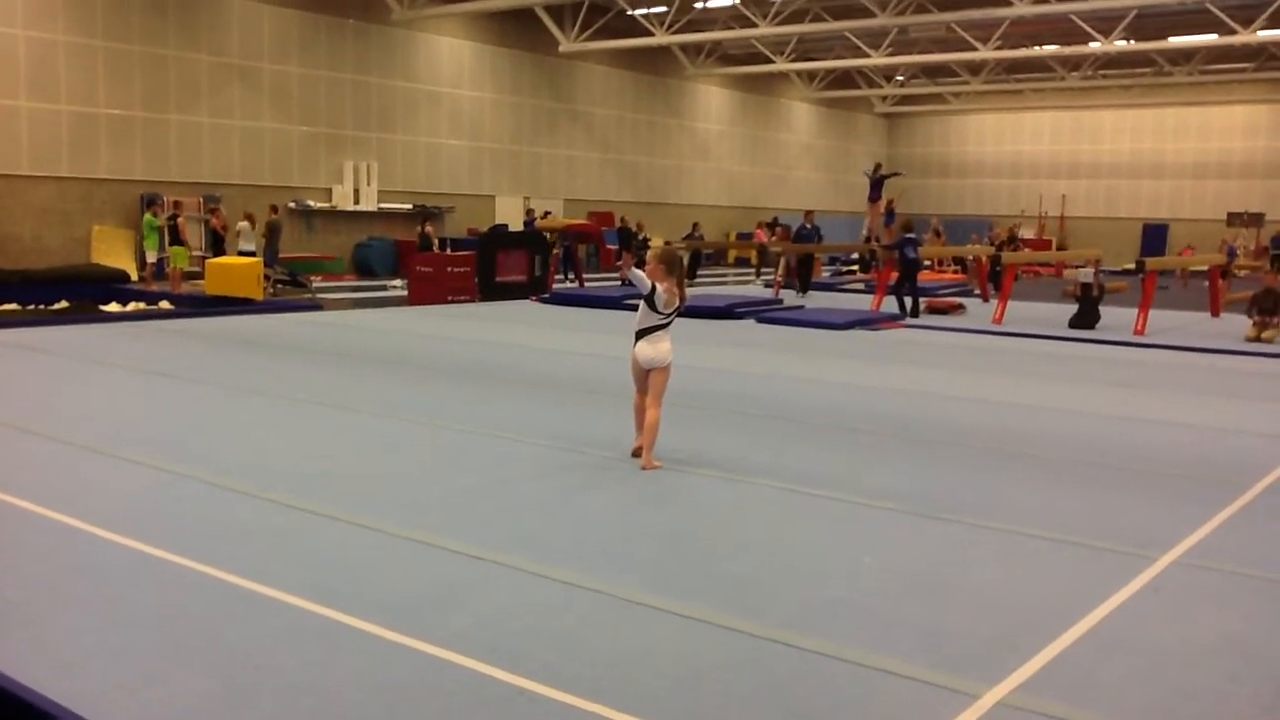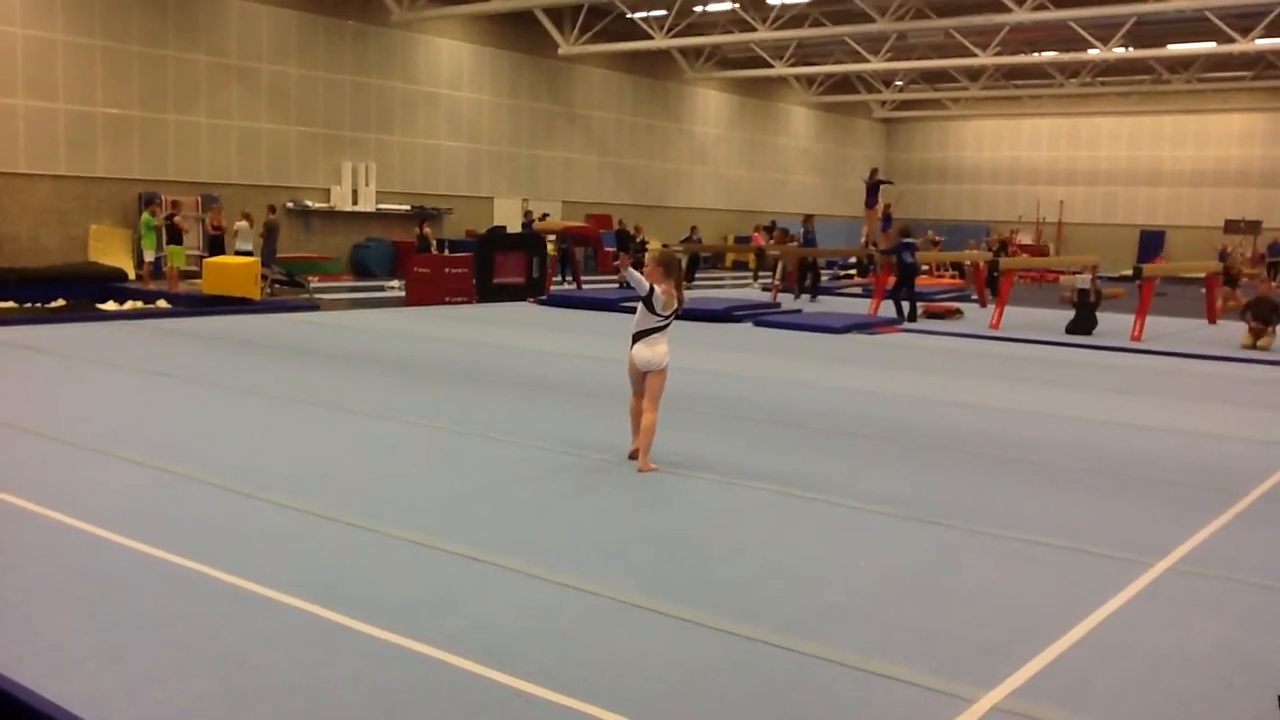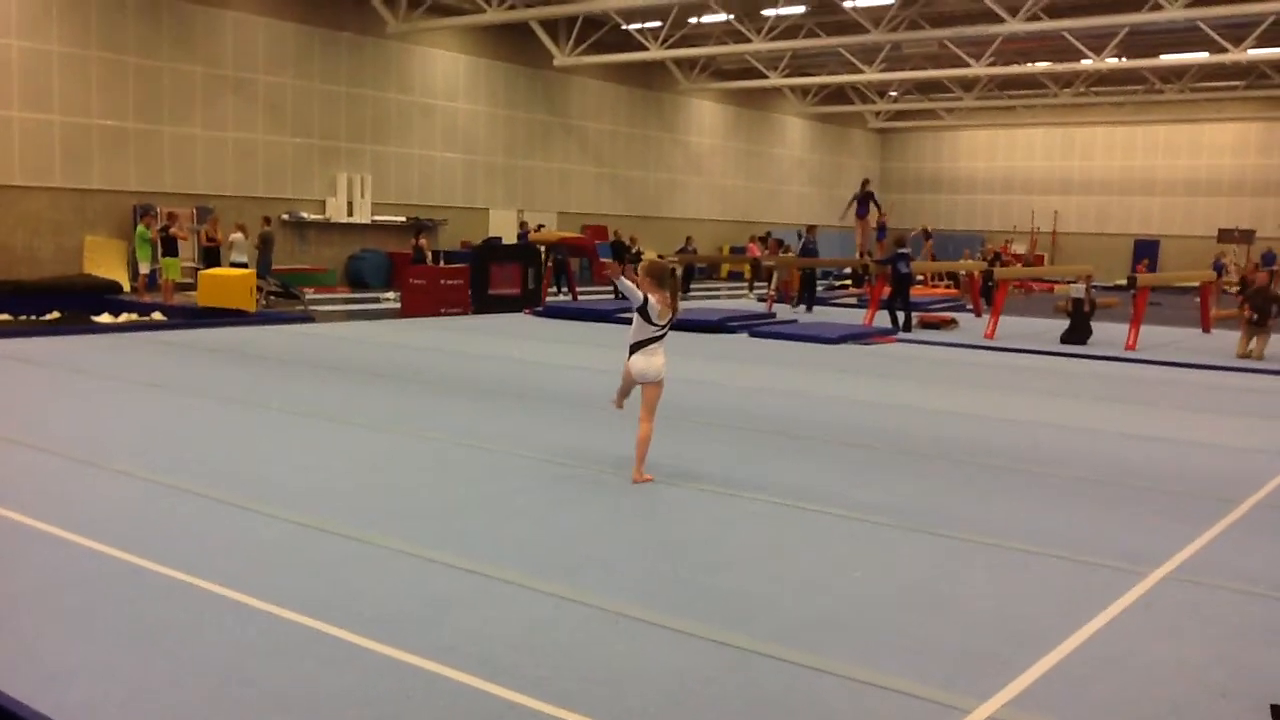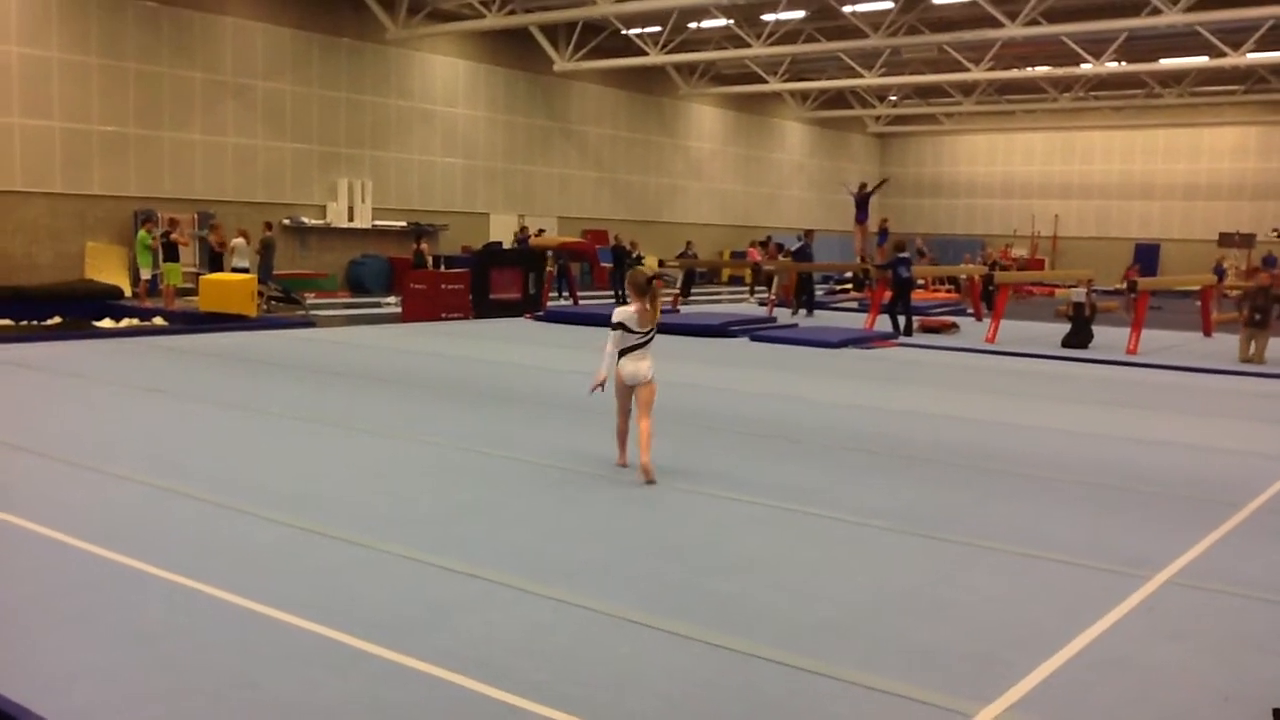
dt=0.5s
person 1, frame 1
left shoulder: (655, 291)
right shoulder: (677, 293)
left elbow: (641, 282)
left wrist: (629, 269)
right wrist: (632, 271)
left hip: (643, 349)
right hip: (663, 351)
left knee: (640, 394)
right knee: (654, 405)
left ankle: (639, 440)
right ankle: (647, 457)
person 1, frame 2
left shoulder: (652, 293)
right shoulder: (675, 296)
left elbow: (640, 283)
left wrist: (627, 270)
right wrist: (628, 272)
left hip: (640, 351)
right hip: (659, 355)
left knee: (637, 397)
right knee: (651, 408)
left ankle: (635, 442)
right ankle: (643, 459)
person 1, frame 3
left shoulder: (647, 302)
right shoulder: (670, 304)
left elbow: (633, 293)
left wrist: (619, 278)
right wrist: (629, 278)
left hip: (636, 362)
right hip: (656, 365)
left knee: (623, 391)
right knee: (646, 419)
left ankle: (618, 401)
right ankle: (638, 471)
person 1, frame 4
left shoulder: (621, 313)
right shoulder: (654, 312)
left elbow: (611, 347)
left wrist: (602, 374)
left hip: (625, 368)
right hip: (645, 368)
left knee: (623, 415)
right knee: (645, 419)
left ankle: (622, 457)
right ankle: (645, 459)
